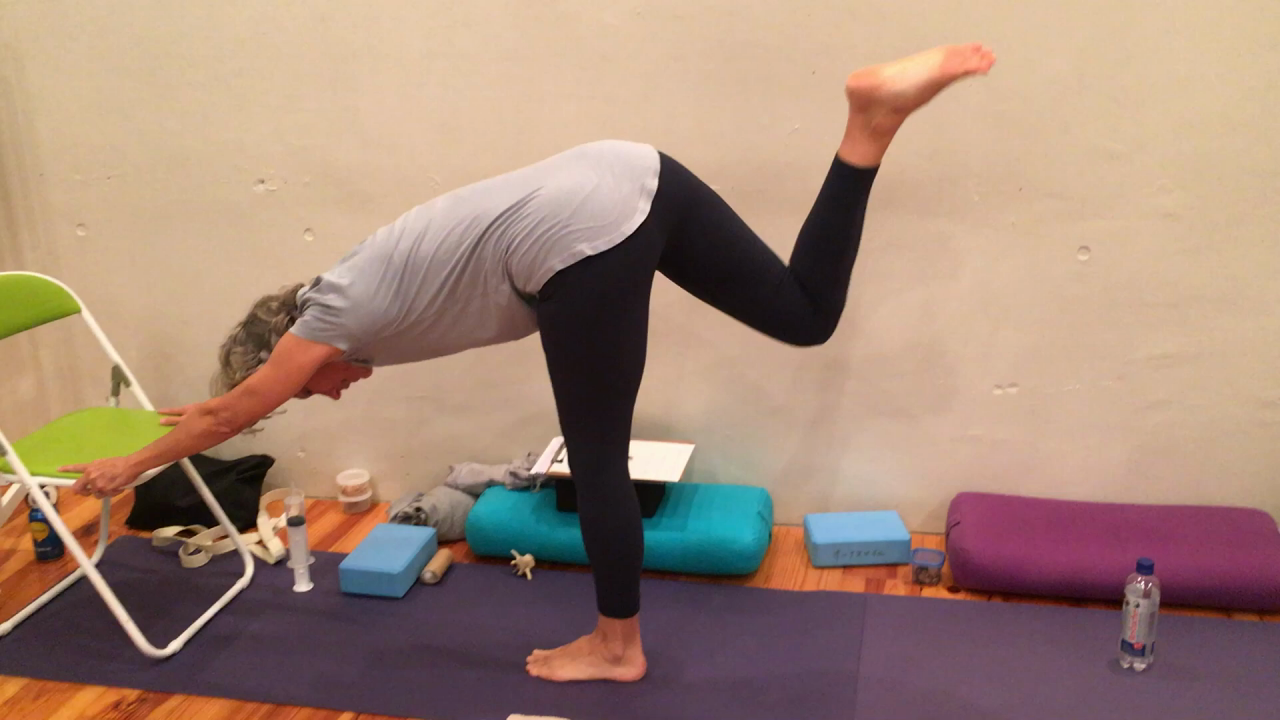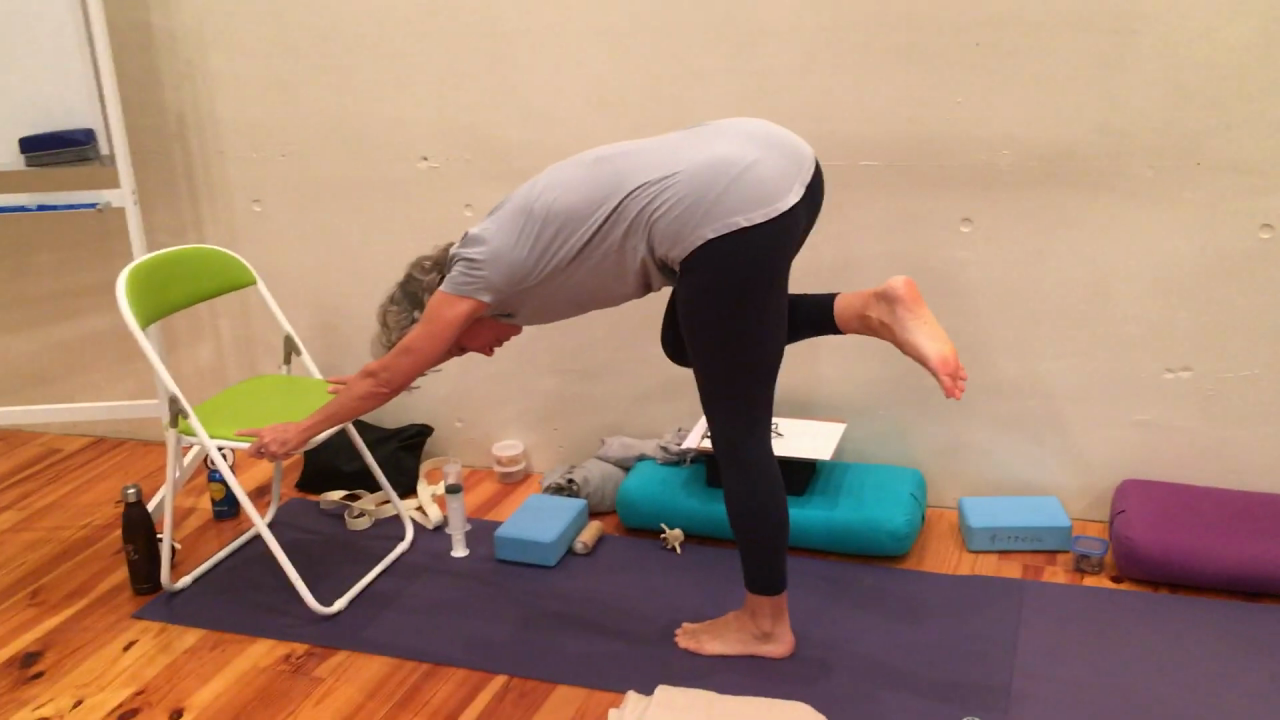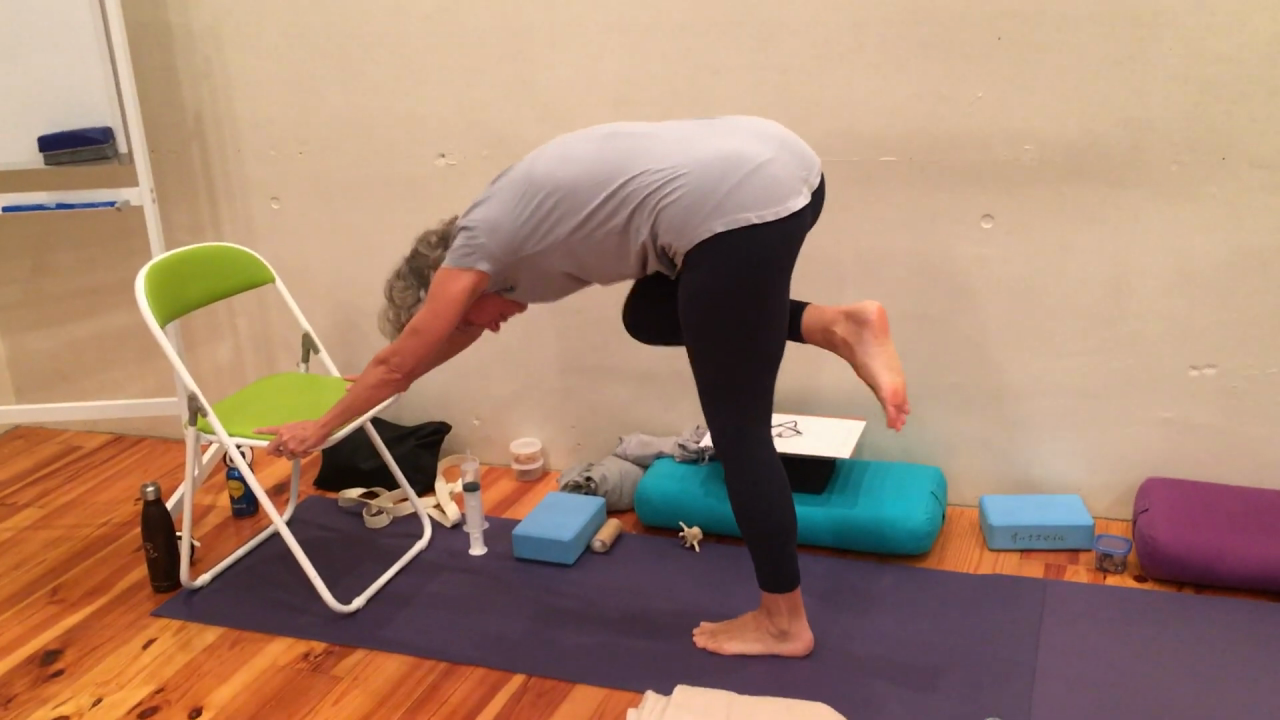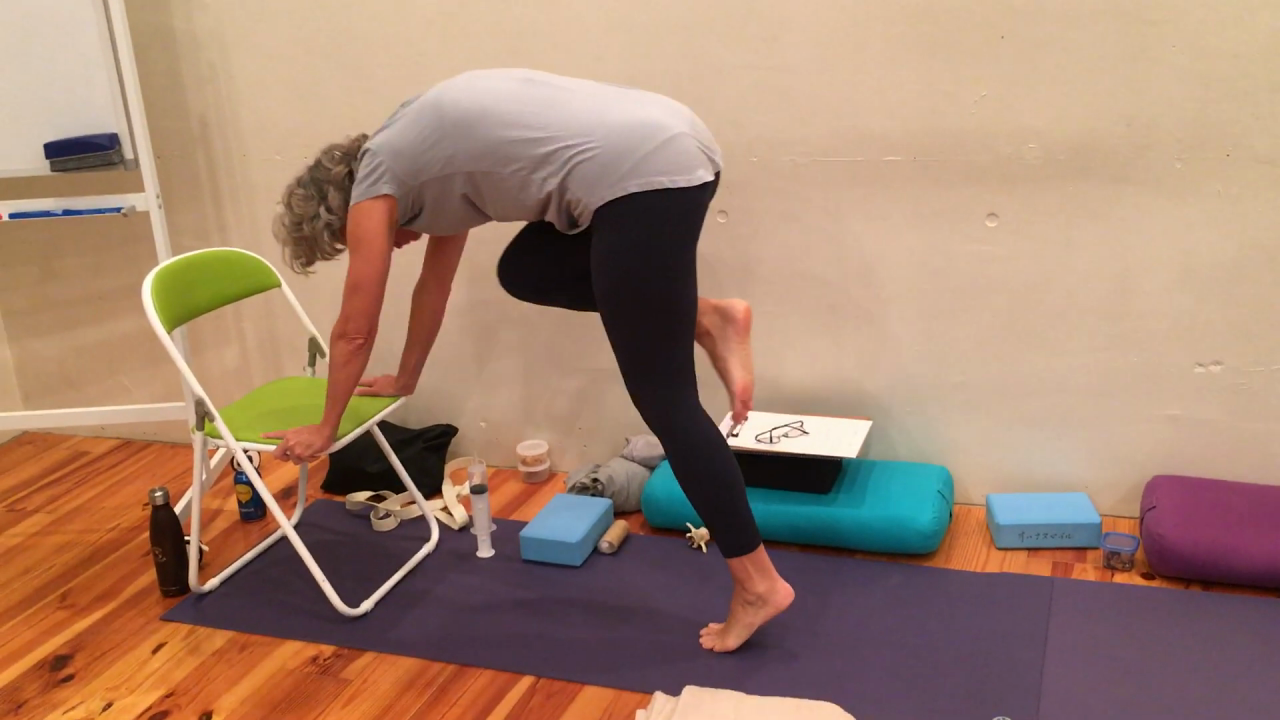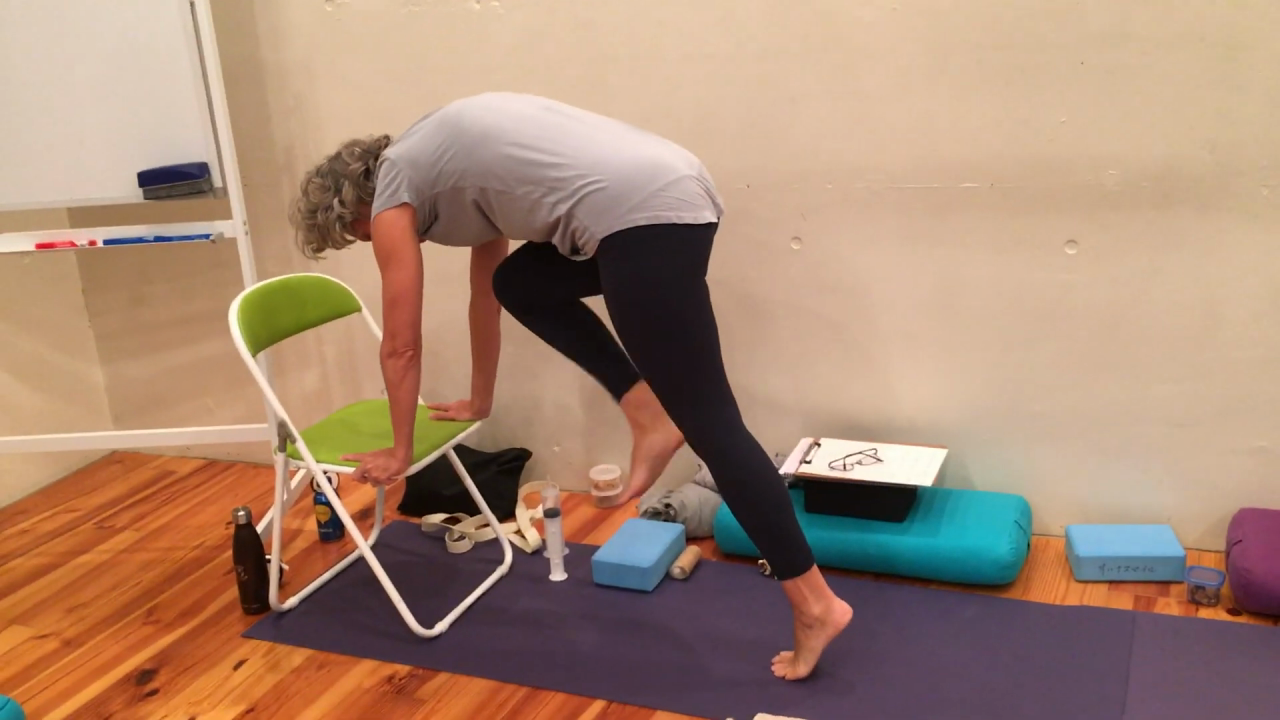
dt=1s
person 1, frame 1
left shoulder: (329, 321)
right shoulder: (352, 288)
left elbow: (228, 419)
left wrist: (127, 467)
right wrist: (212, 407)
left hip: (585, 238)
right hip: (630, 174)
left knee: (597, 460)
right knee: (802, 314)
left ankle: (615, 646)
right ankle: (868, 121)
person 1, frame 2
left shoulder: (475, 275)
right shoulder: (502, 247)
left elbow: (386, 379)
left wrist: (299, 433)
right wrist: (375, 379)
left hip: (731, 208)
right hip: (777, 160)
left knee: (737, 436)
right knee: (689, 342)
left ankle: (765, 625)
right ankle: (869, 310)
person 1, frame 3
left shoulder: (474, 249)
right shoulder: (504, 225)
left elbow: (396, 362)
right elbow: (448, 340)
left wrist: (320, 429)
right wrist: (396, 381)
left hip: (737, 205)
right hip: (778, 163)
left knee: (736, 430)
right knee: (650, 319)
left ankle: (783, 623)
right ankle: (836, 326)
person 1, frame 4
left shoulder: (373, 182)
right shoulder: (418, 159)
left elbow: (354, 332)
right elbow: (435, 282)
left wrist: (325, 430)
right wrist: (405, 380)
left hip: (640, 175)
right hip: (669, 144)
left knee: (663, 400)
right knee: (524, 273)
left ankle: (758, 585)
right ankle: (703, 318)
person 1, frame 5
left shoulder: (392, 195)
right shoulder: (439, 161)
left elbow: (400, 346)
right elbow: (484, 296)
left wrist: (399, 452)
right wrist: (478, 402)
left hip: (643, 214)
right hip: (671, 186)
left knee: (708, 423)
right knee: (516, 284)
left ankle: (816, 606)
right ankle: (649, 415)
